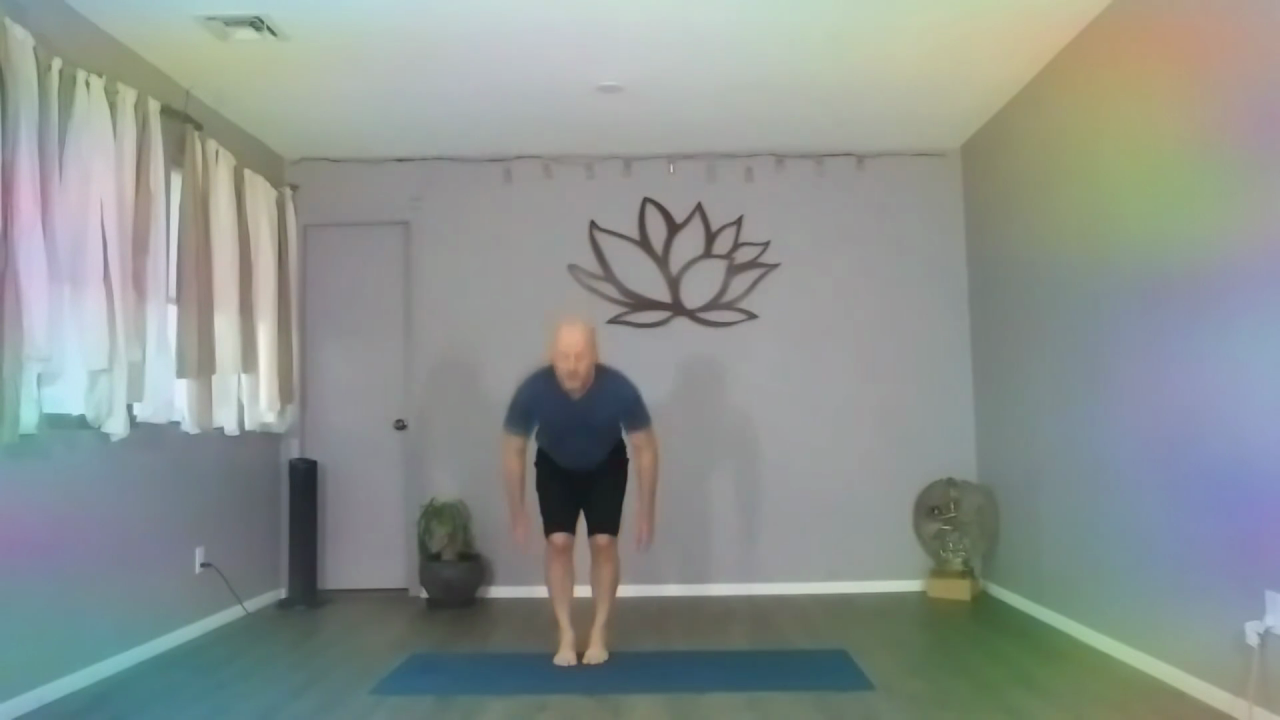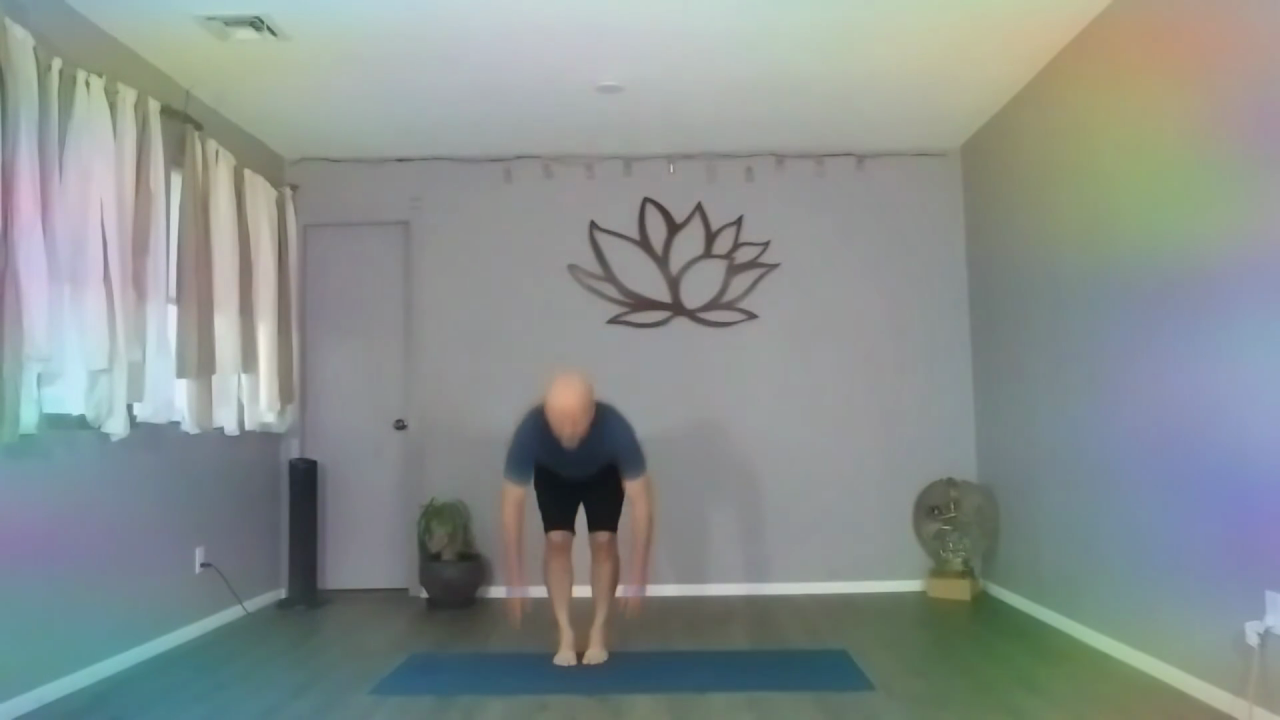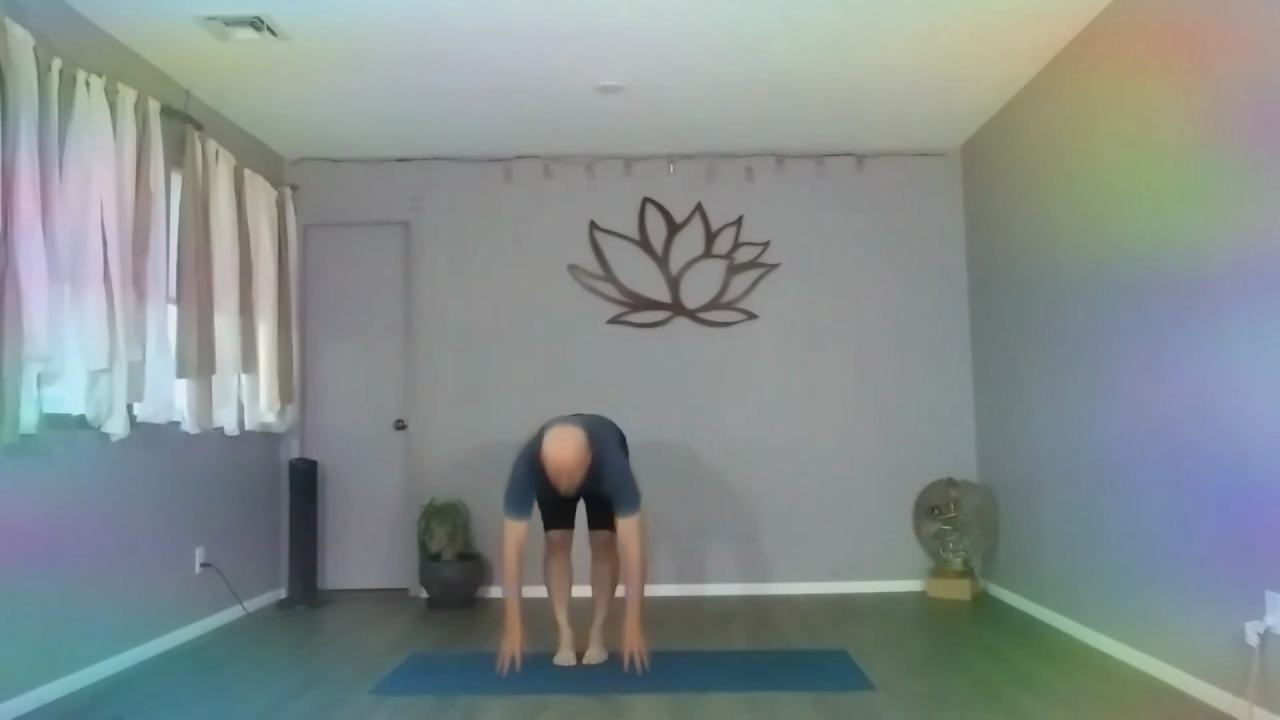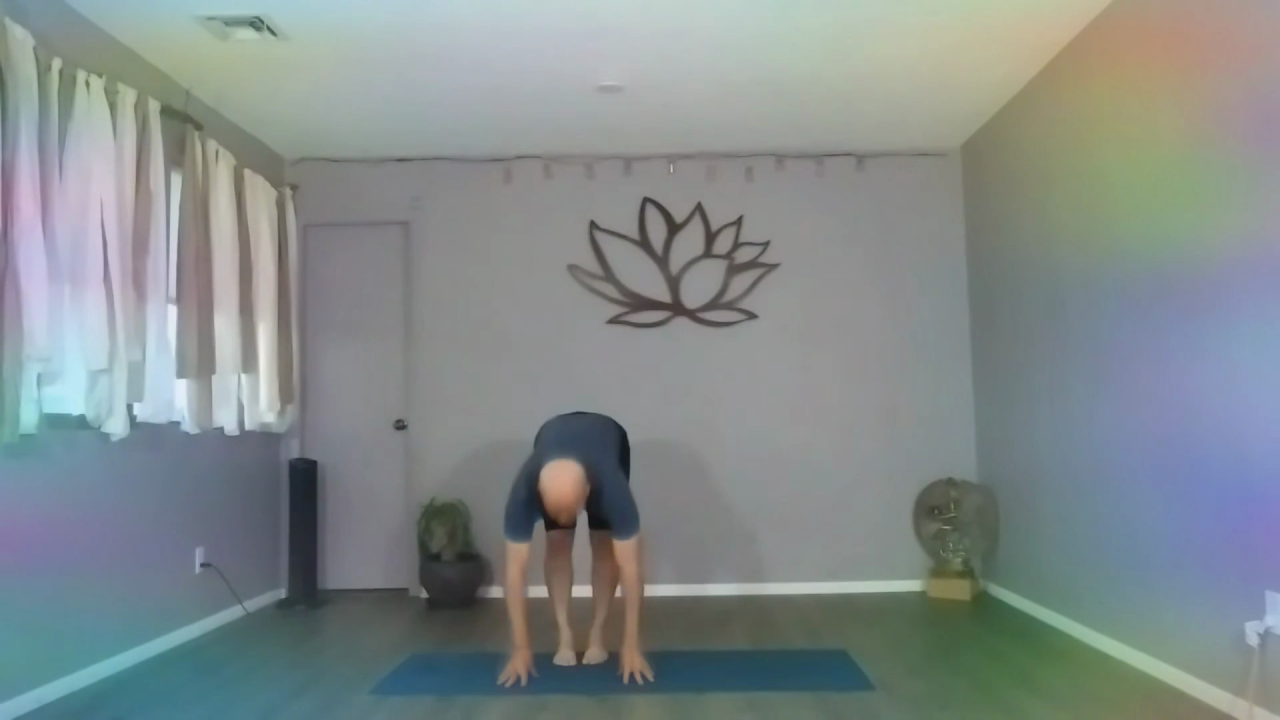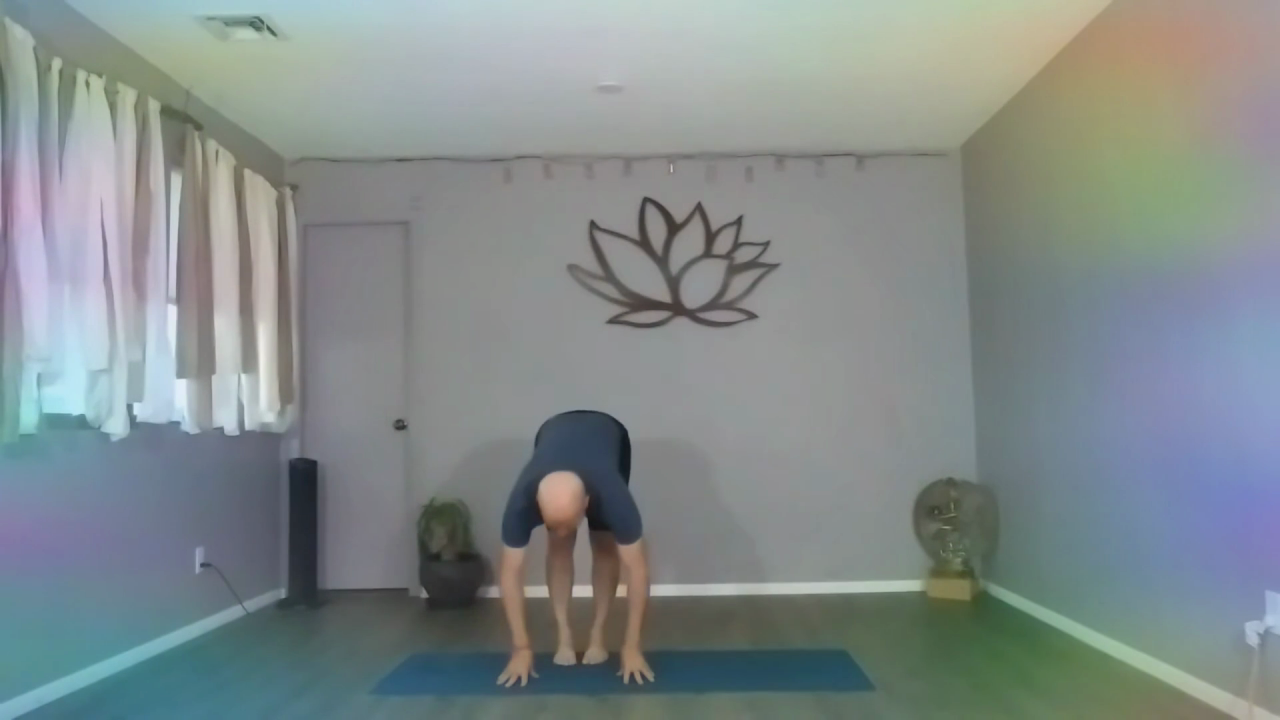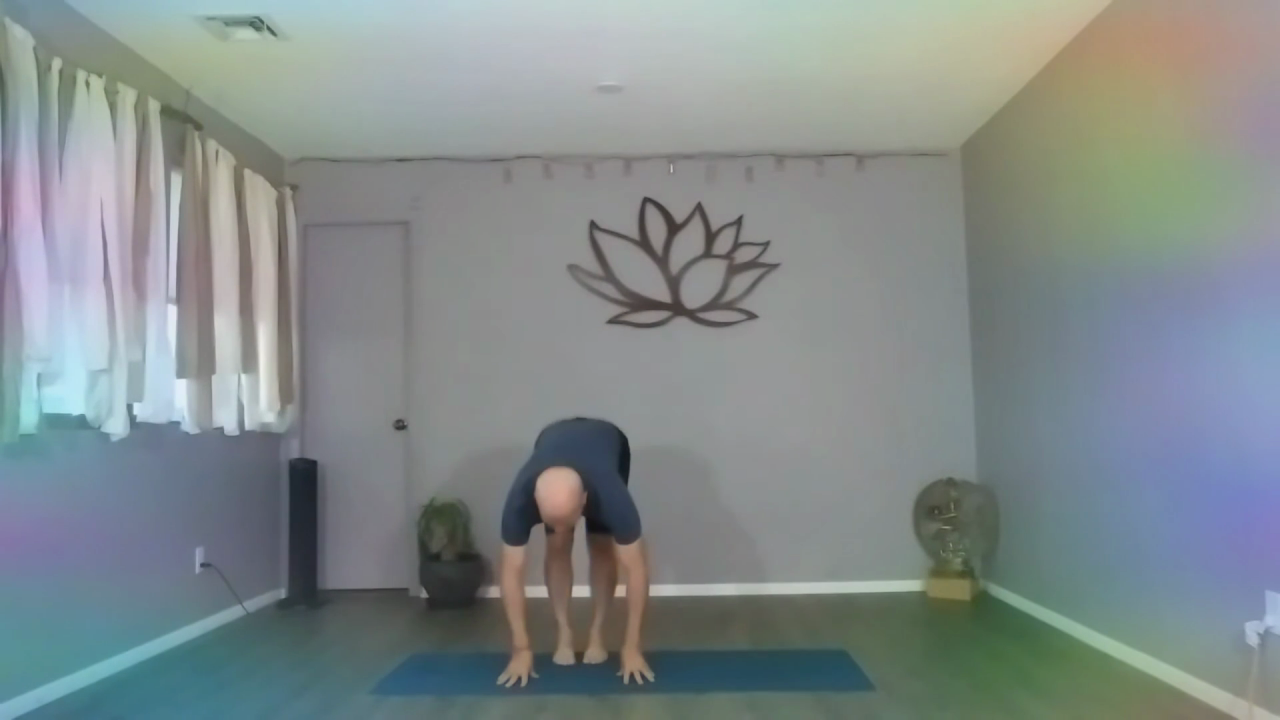
dt=0.2s
person 1, frame 1
left shoulder: (620, 389)
right shoulder: (533, 390)
left elbow: (645, 448)
right elbow: (514, 450)
left wrist: (646, 514)
right wrist: (517, 515)
left hip: (605, 466)
right hip: (554, 468)
left knee: (603, 542)
right knee: (558, 542)
left ankle: (598, 634)
right ankle: (566, 636)
person 1, frame 2
left shoulder: (615, 429)
right shoulder: (530, 431)
left elbow: (641, 502)
right elbow: (512, 505)
left wrist: (637, 579)
right wrist: (515, 583)
left hip: (603, 475)
right hip: (551, 474)
left knee: (603, 540)
right knee: (557, 540)
left ankle: (598, 632)
right ankle: (565, 634)
person 1, frame 3
left shoulder: (611, 463)
right shoulder: (527, 466)
left elbow: (632, 544)
right elbow: (512, 546)
left wrist: (632, 622)
right wrist: (513, 624)
left knee: (604, 542)
right knee: (556, 542)
left ankle: (597, 633)
right ankle: (565, 635)
person 1, frame 4
left shoulder: (611, 488)
right shoulder: (525, 493)
left elbow: (629, 566)
right elbow: (516, 569)
left wrist: (631, 645)
right wrist: (520, 647)
left knee: (604, 544)
right knee: (557, 544)
left ankle: (597, 634)
right ankle: (564, 635)
person 1, frame 5
left shoulder: (612, 496)
right shoulder: (523, 501)
left elbow: (637, 569)
right elbow: (511, 573)
left wrist: (632, 647)
right wrist: (521, 648)
left knee: (604, 544)
right knee: (558, 545)
left ankle: (597, 634)
right ankle: (564, 635)
person 1, frame 6
left shoulder: (611, 496)
right shoulder: (521, 499)
left elbow: (635, 568)
right elbow: (512, 572)
left wrist: (632, 647)
right wrist: (521, 649)
left knee: (601, 546)
right knee: (557, 545)
left ankle: (596, 633)
right ankle: (564, 633)
